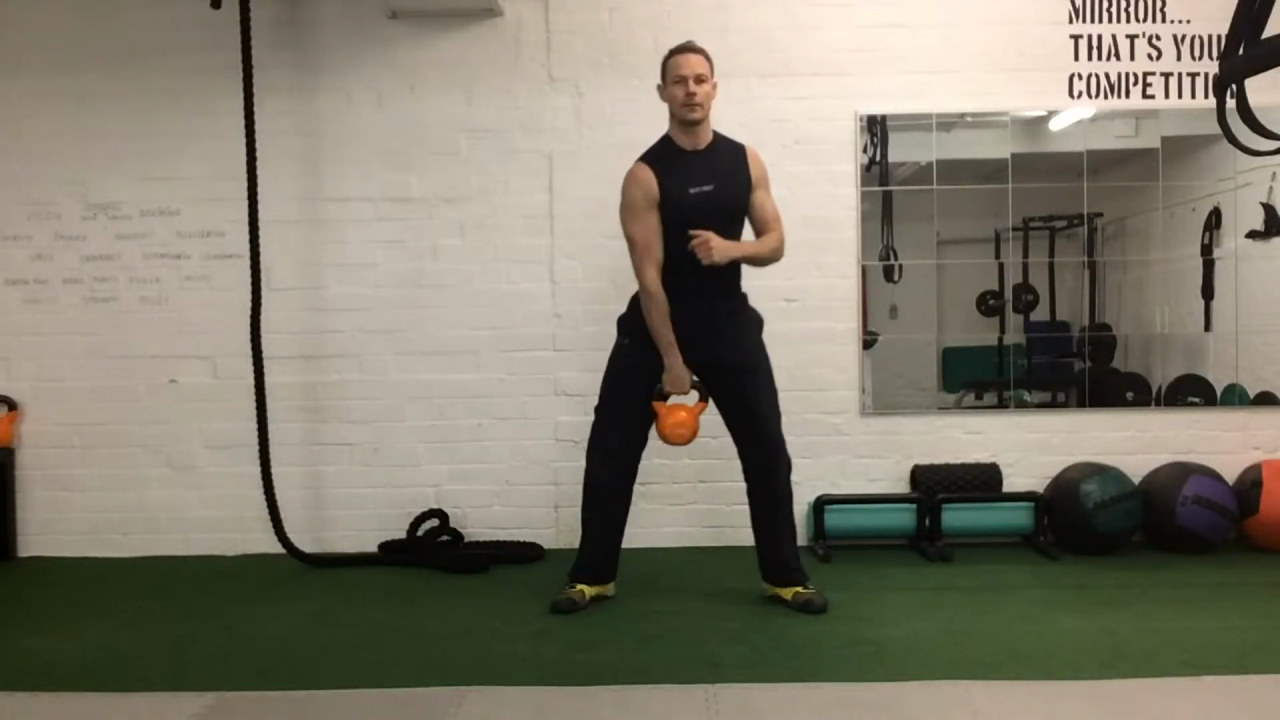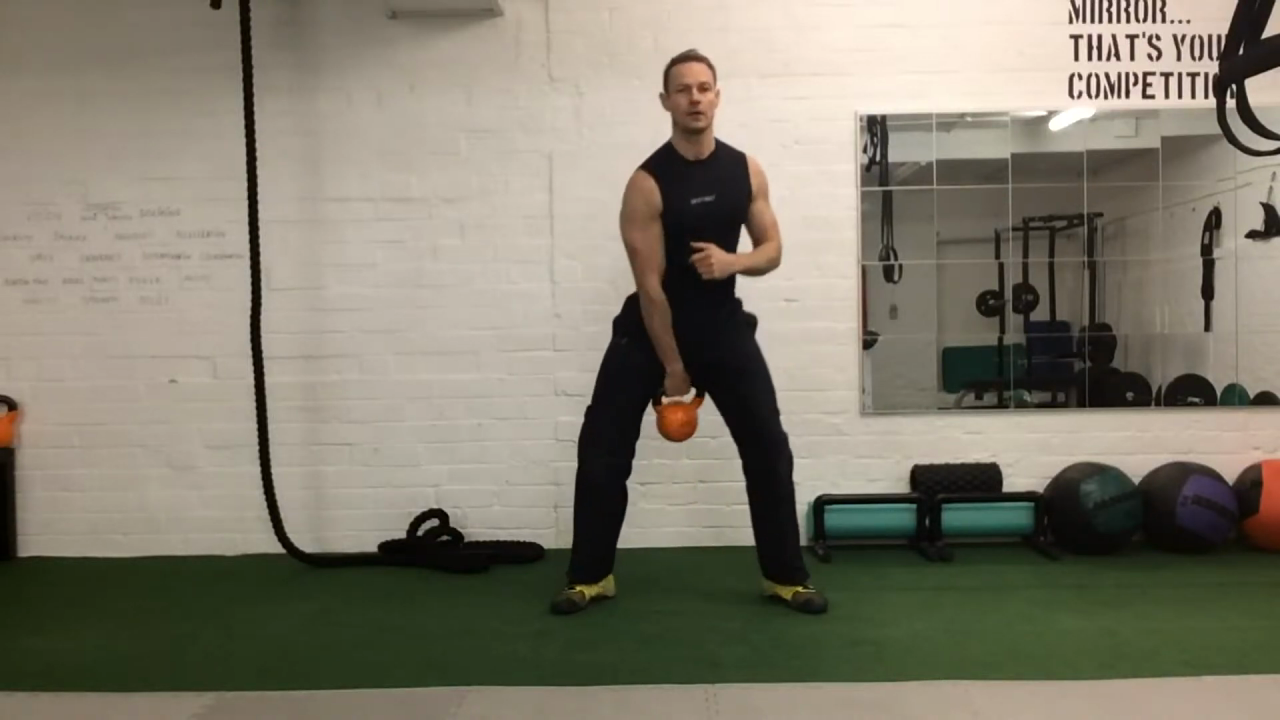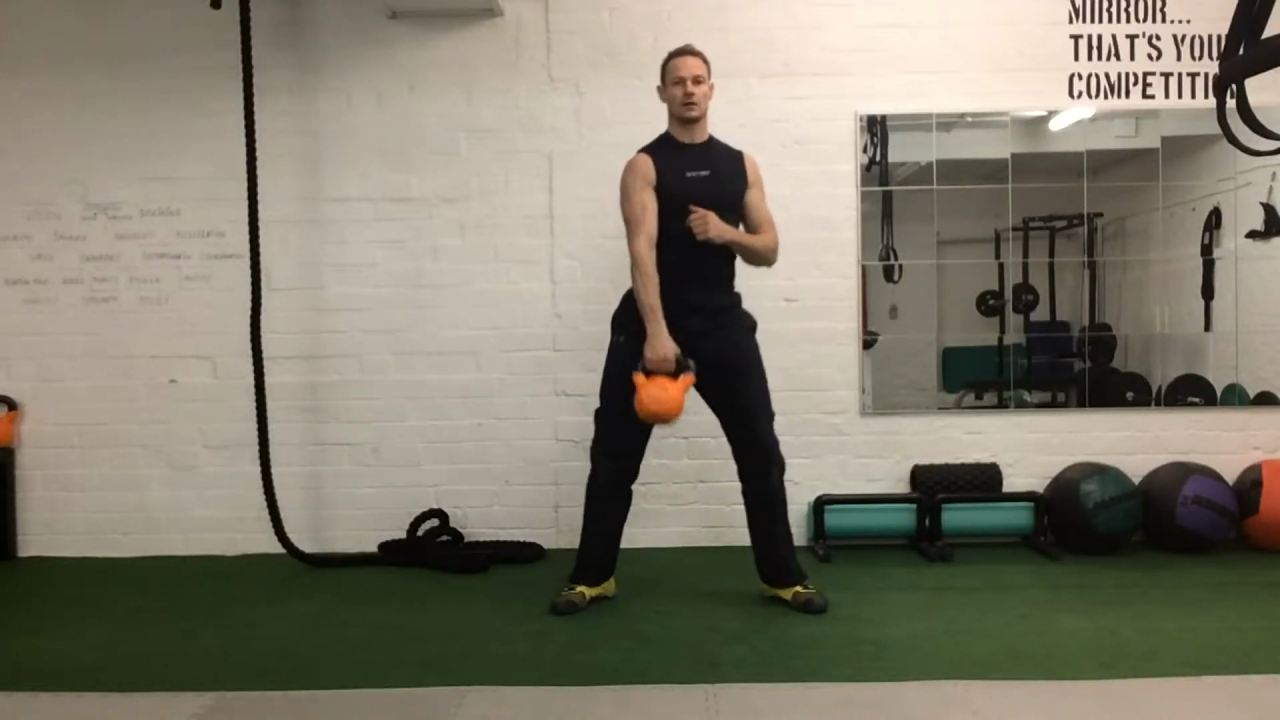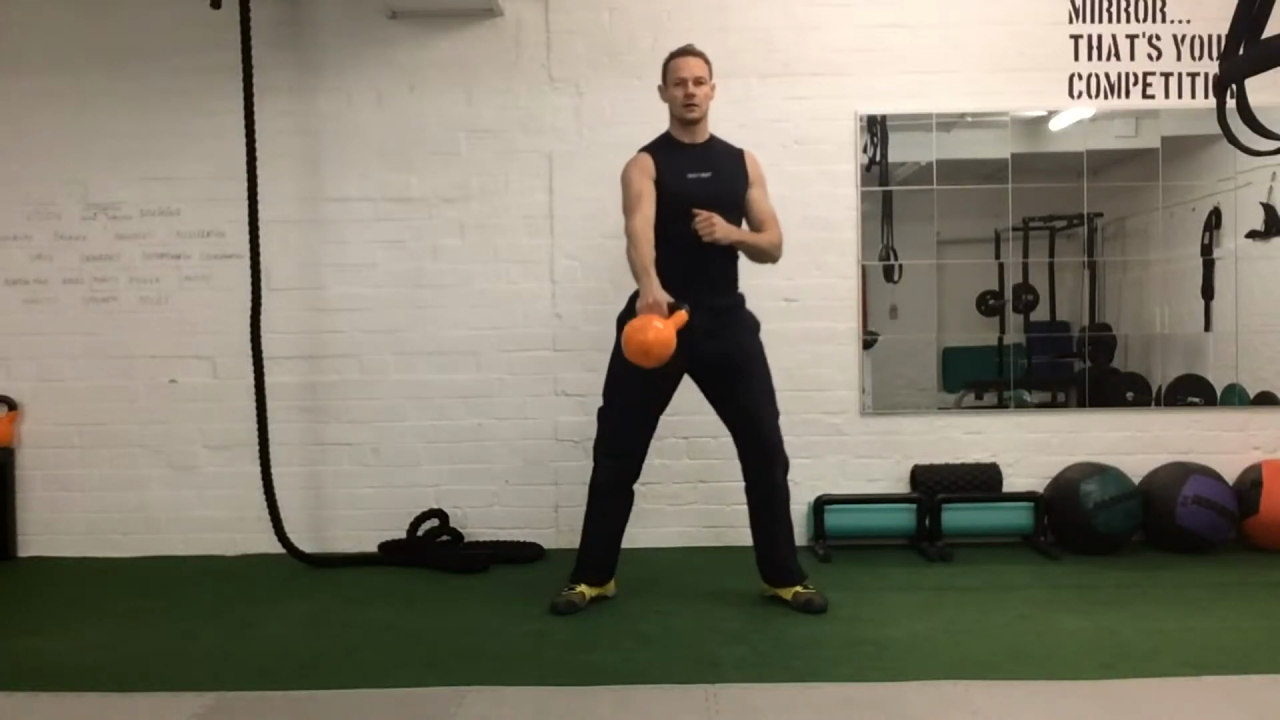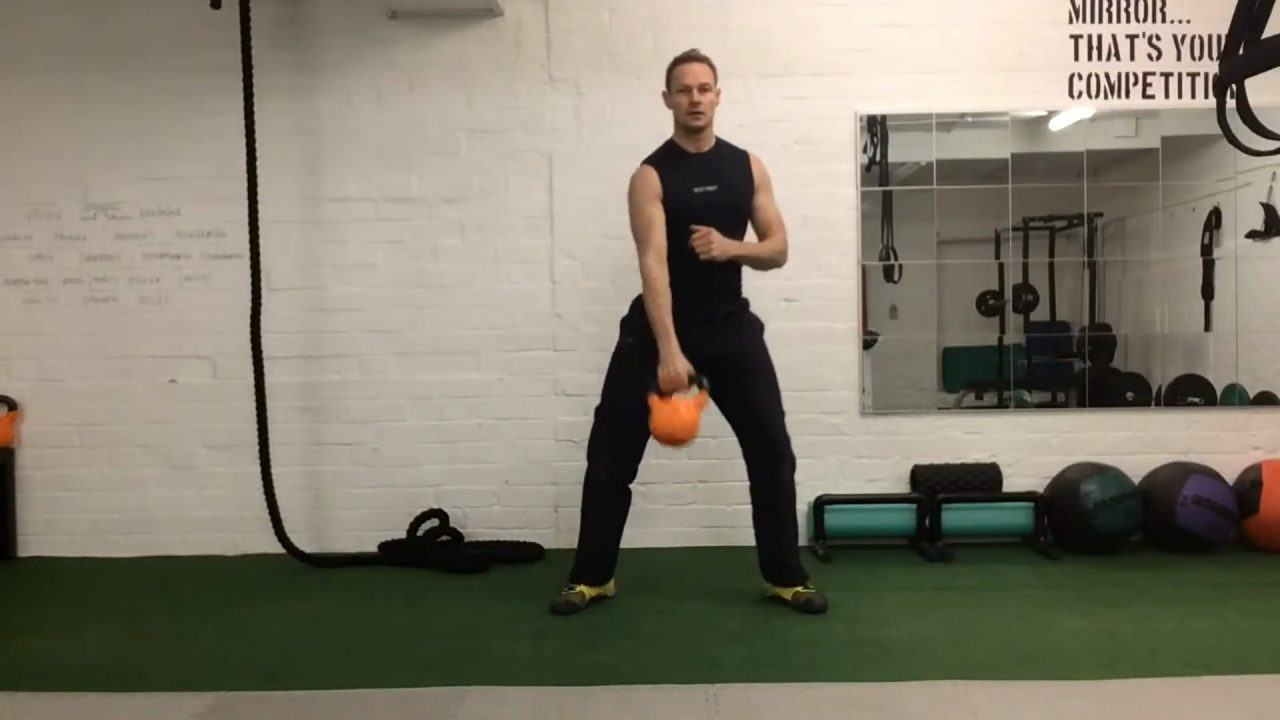
dt=0.3s
person 1, frame 1
left shoulder: (745, 162)
right shoulder: (644, 175)
left elbow: (775, 241)
right elbow: (649, 277)
left wrist: (733, 249)
right wrist: (671, 364)
left hip: (728, 321)
right hip: (655, 324)
left knee: (767, 450)
right knee: (610, 450)
left ankle: (784, 577)
right ankle: (594, 576)
person 1, frame 2
left shoulder: (746, 171)
right shoulder: (646, 183)
left elbow: (772, 248)
right elbow: (650, 286)
left wrist: (734, 261)
right wrist: (673, 368)
left hip: (723, 325)
right hip: (649, 328)
left knee: (769, 449)
right knee: (601, 450)
left ankle: (785, 576)
right ankle: (591, 576)
person 1, frame 3
left shoulder: (740, 164)
right shoulder: (645, 165)
left elbow: (769, 250)
right elbow: (642, 248)
left wrist: (728, 231)
right wrist: (654, 332)
left hip: (722, 323)
right hip: (652, 326)
left knee: (760, 452)
right knee: (614, 455)
left ankle: (782, 578)
right ankle: (593, 577)
person 1, frame 4
left shoulder: (742, 161)
right shoulder: (645, 163)
left elbow: (773, 245)
right elbow: (638, 226)
left wrist: (734, 232)
right wrist: (648, 287)
left hip: (725, 323)
right hip: (656, 319)
left knee: (765, 451)
right knee: (616, 455)
left ankle: (783, 577)
right ankle: (593, 577)
person 1, frame 5
left shoulder: (748, 167)
right shoulder: (650, 176)
left elbow: (778, 248)
right elbow: (653, 263)
left wrist: (733, 247)
right wrist: (668, 350)
left hip: (730, 324)
right hip: (658, 325)
left knee: (772, 450)
right knee: (610, 453)
left ankle: (785, 577)
right ankle: (592, 577)
